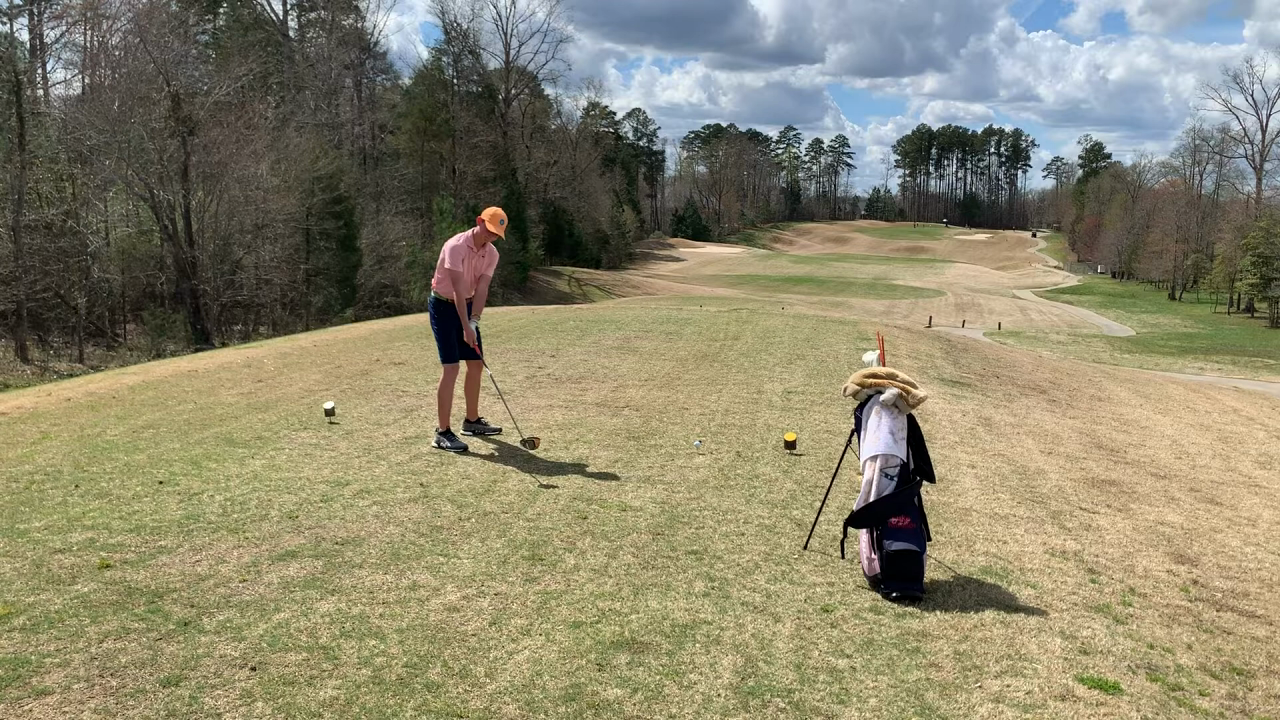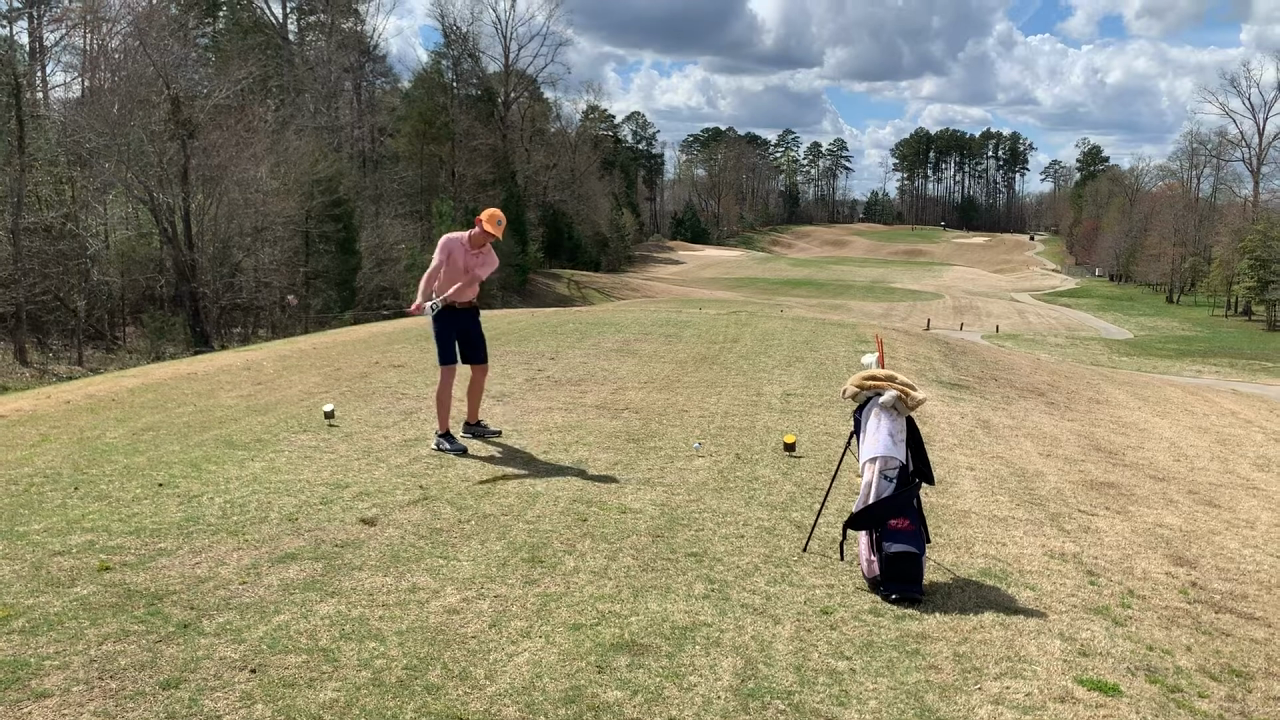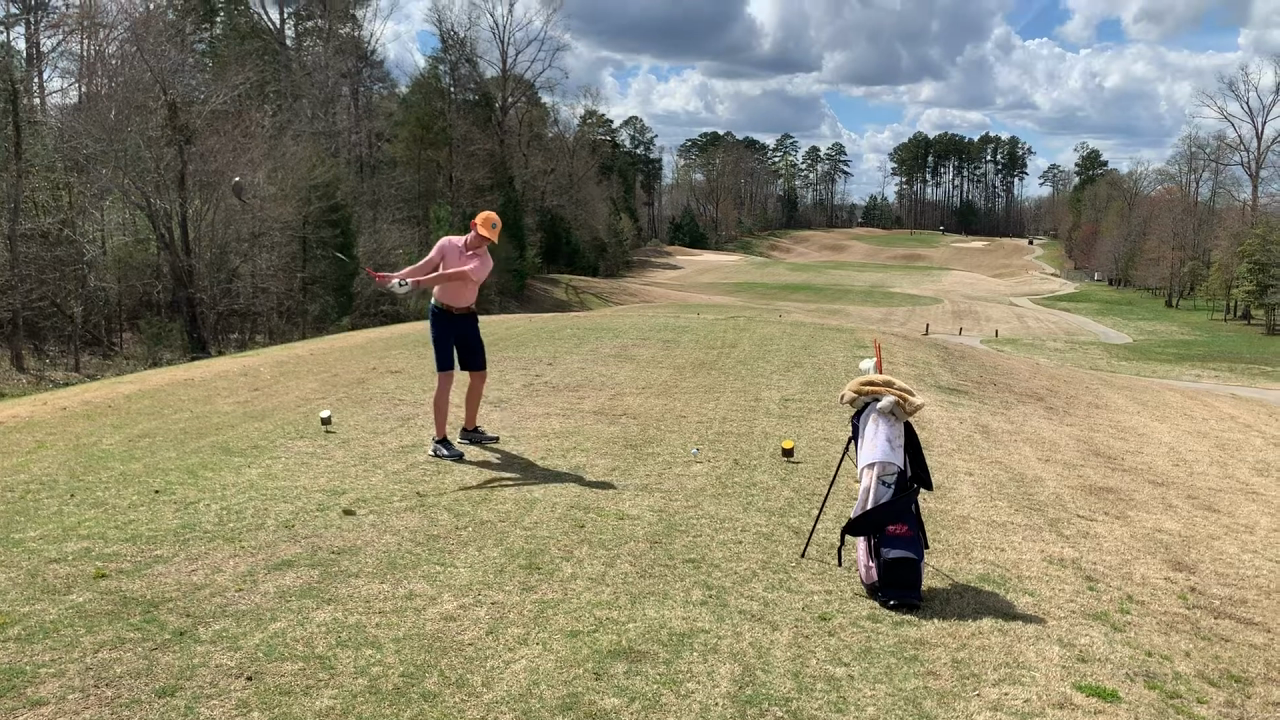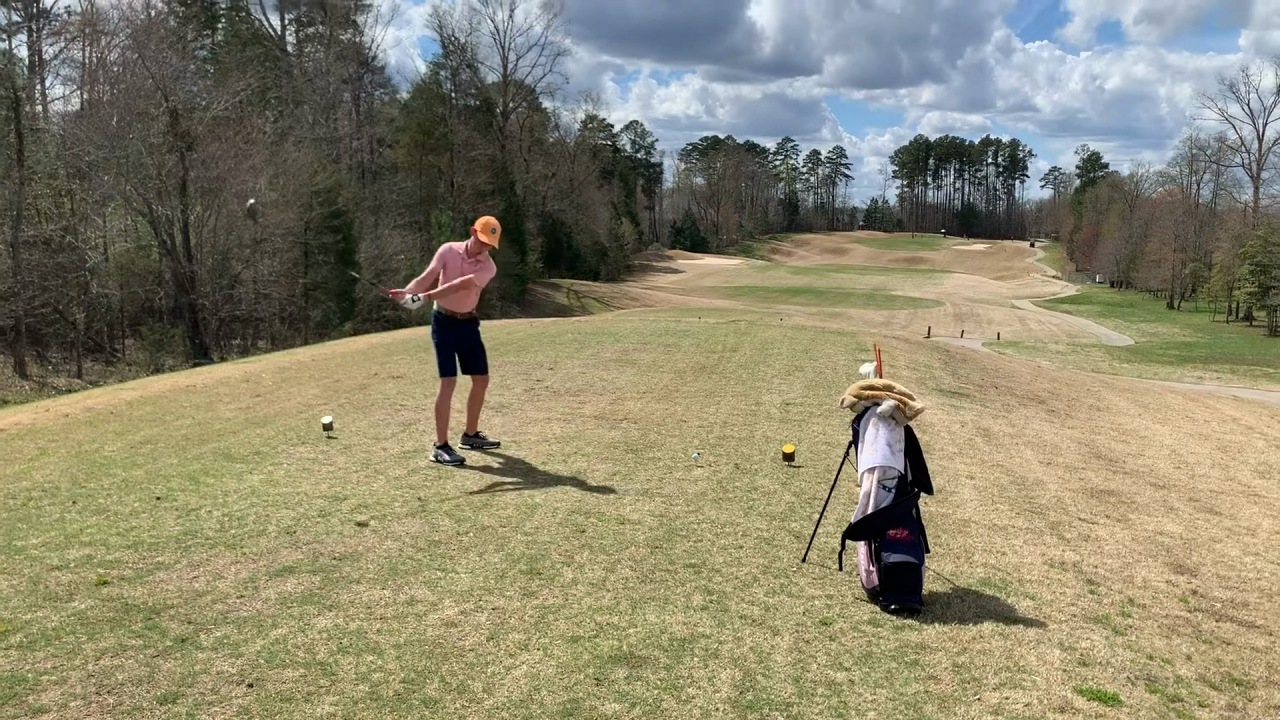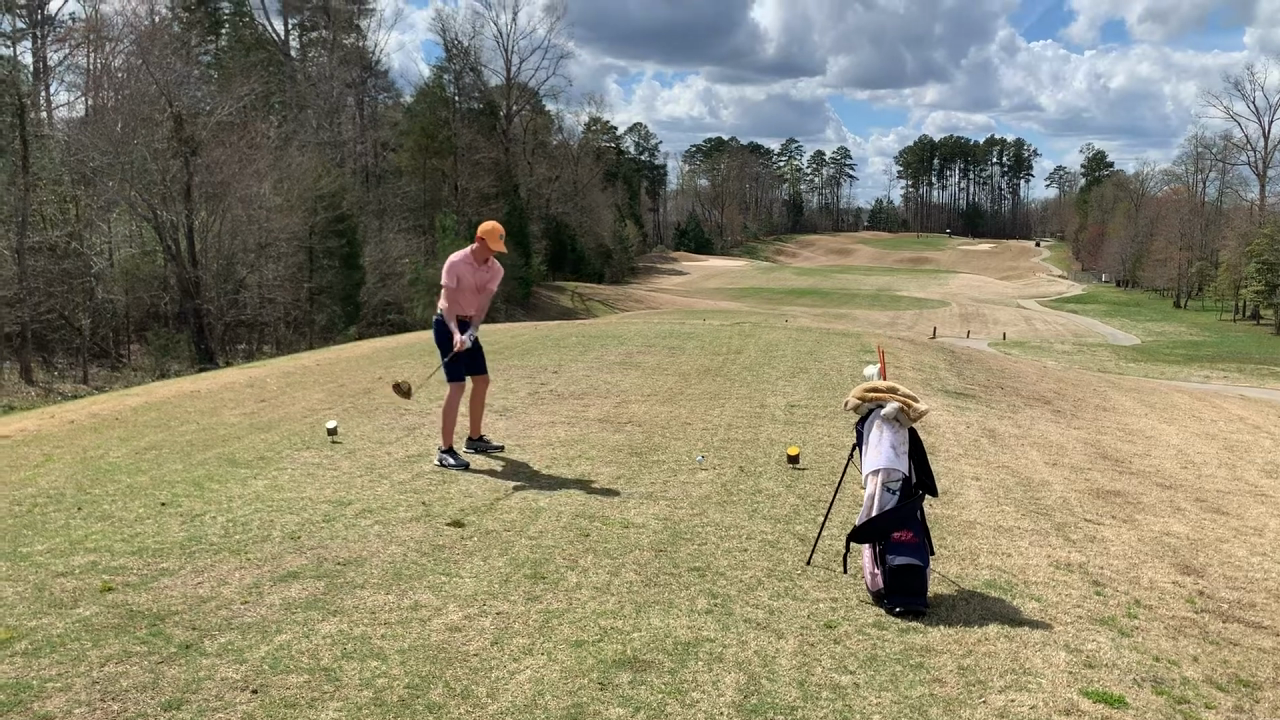
dt=0.2s
person 1, frame 1
left shoulder: (492, 255)
right shoulder: (455, 245)
left elbow: (481, 290)
right elbow: (457, 289)
left wrist: (472, 322)
right wrist: (465, 327)
left hip: (466, 309)
right hip: (443, 307)
left knee: (476, 364)
right knee: (451, 367)
left ankle: (471, 420)
right ankle: (443, 432)
person 1, frame 2
left shoulder: (490, 258)
right shoulder: (450, 241)
left elbow: (464, 284)
right elbow: (433, 272)
left wrist: (435, 302)
right wrist: (420, 299)
left hip: (469, 311)
right hip: (445, 310)
left knee: (480, 369)
right knee: (449, 370)
left ankle: (472, 422)
right ankle: (442, 435)
person 1, frame 3
left shoulder: (484, 262)
right shoulder: (447, 244)
left elbow: (449, 277)
right elbow: (422, 266)
left wrist: (411, 284)
right wrist: (394, 277)
left hip: (467, 318)
right hip: (442, 315)
left knee: (479, 375)
right knee: (446, 376)
left ankle: (470, 429)
right ankle: (439, 440)
person 1, frame 4
left shoulder: (488, 268)
right shoulder: (448, 251)
left elbow: (456, 287)
right elbow: (426, 278)
left wrist: (421, 297)
right wrist: (406, 291)
left hip: (468, 323)
right hip: (444, 322)
left knee: (481, 379)
right knee: (448, 382)
left ankle: (471, 434)
right ankle: (441, 445)
person 1, frame 5
left shoulder: (496, 269)
right shoulder: (455, 262)
left elbow: (482, 305)
right elbow: (448, 302)
left wrist: (471, 334)
right wrist: (455, 333)
left hip: (469, 326)
right hip: (448, 325)
left knee: (482, 382)
right knee: (457, 385)
left ankle: (475, 438)
right ankle: (445, 450)
